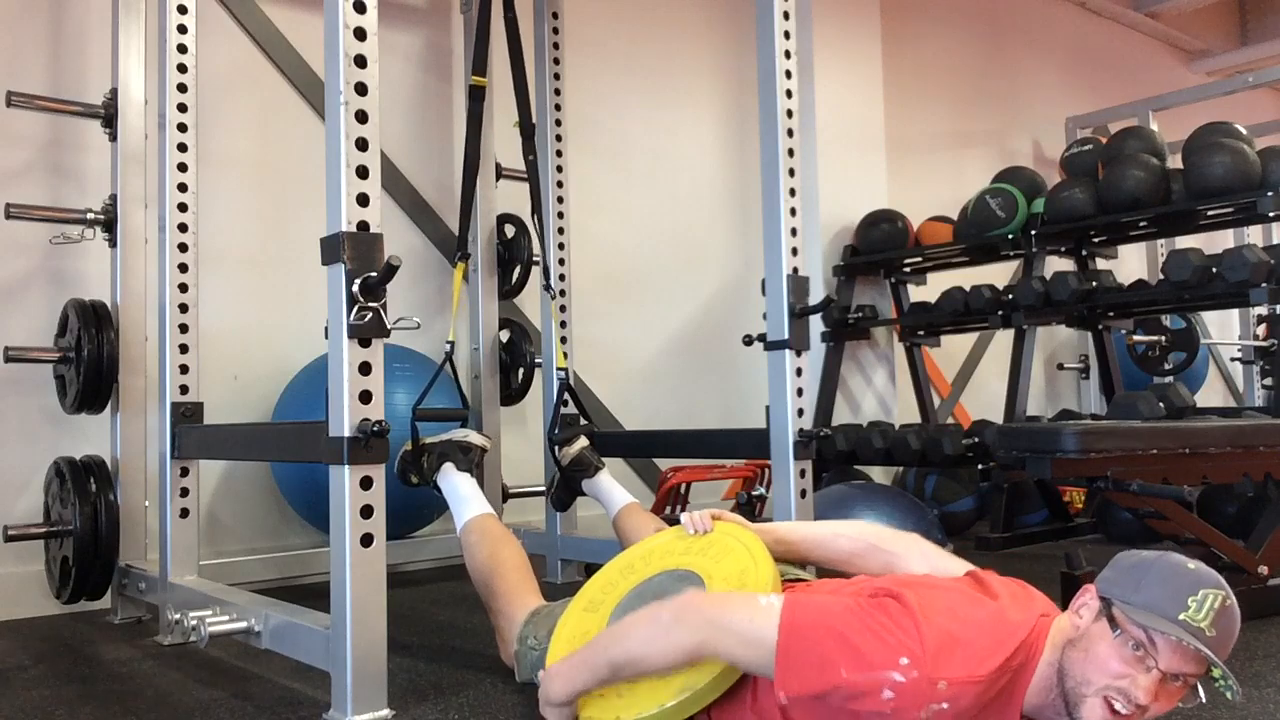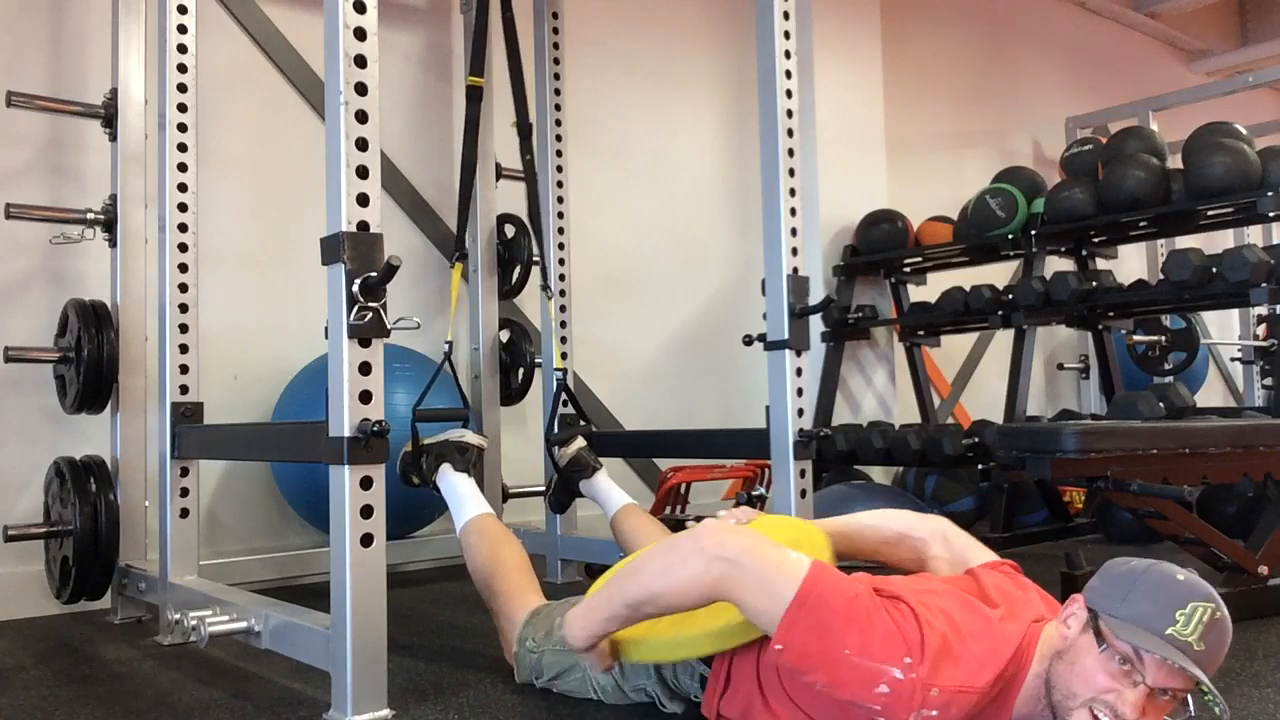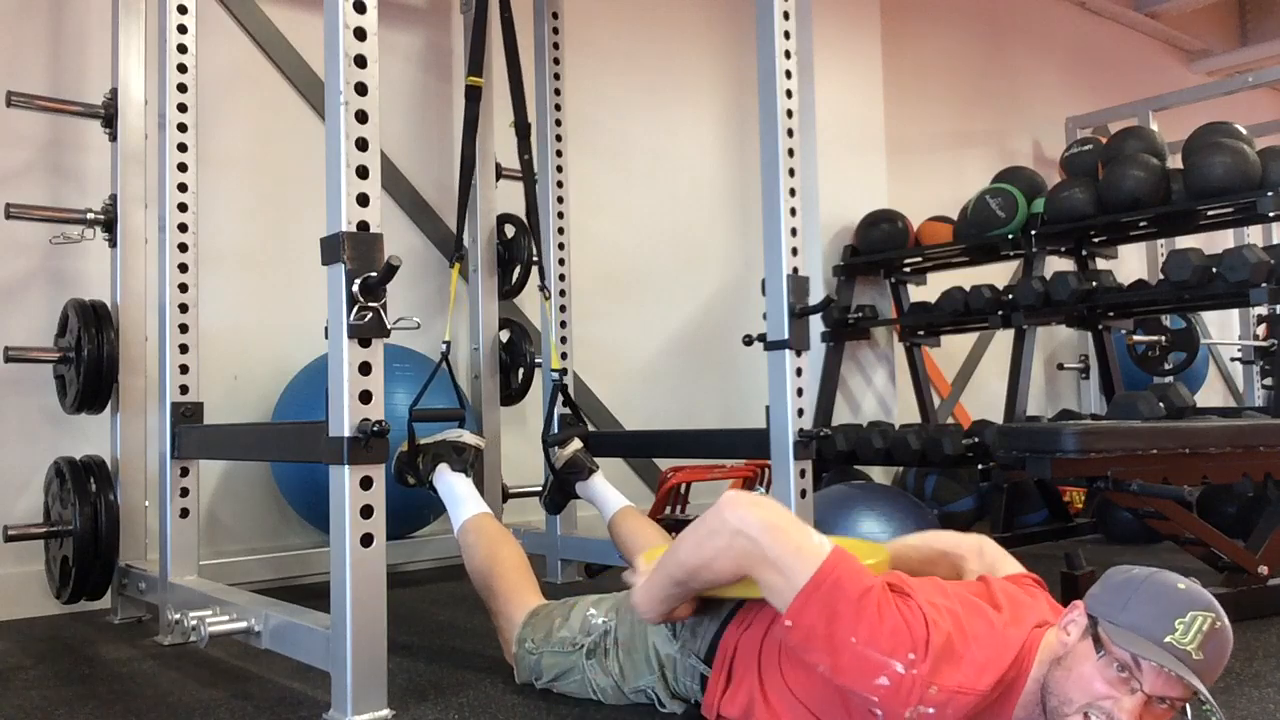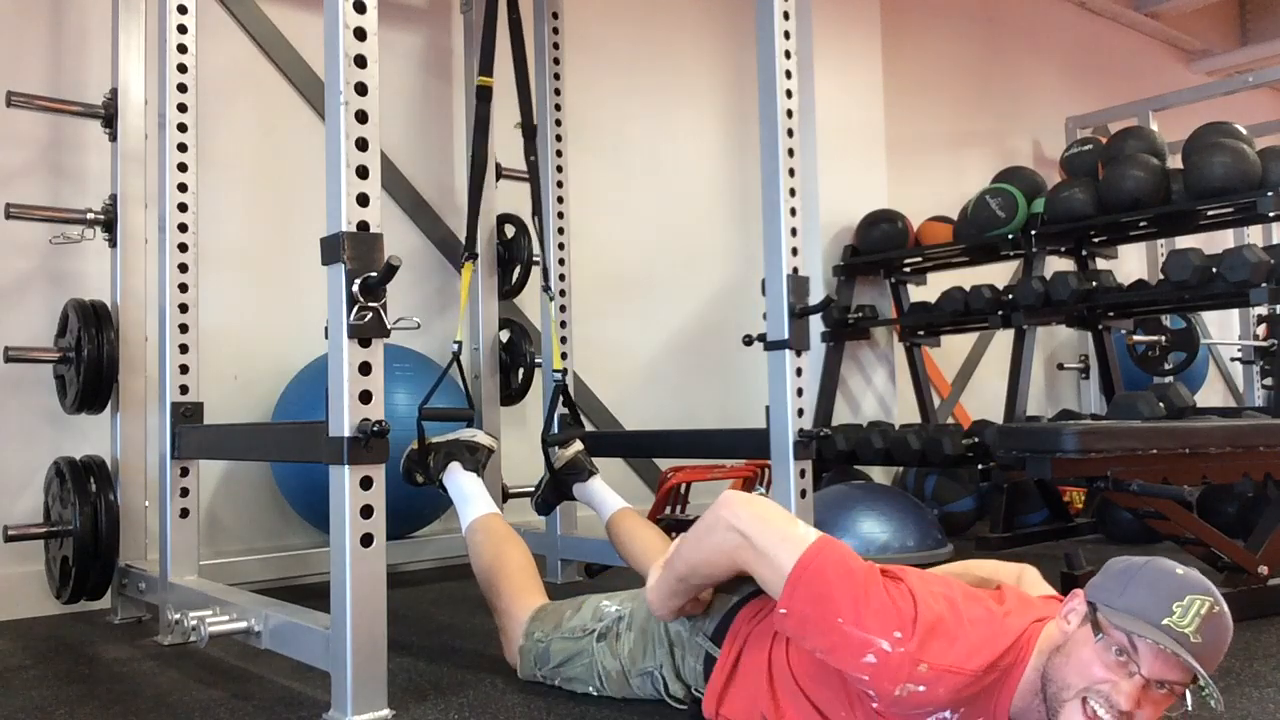
dt=0.3s
person 1, frame 1
left shoulder: (1034, 619)
left elbow: (890, 546)
right elbow: (698, 622)
left wrist: (757, 536)
left hip: (760, 590)
right knee: (526, 635)
left ankle: (591, 471)
right ankle: (454, 473)
person 1, frame 2
left shoulder: (1035, 616)
left elbow: (925, 531)
right elbow: (720, 555)
right wrist: (588, 623)
left hip: (763, 598)
left knee: (663, 552)
right knee: (532, 639)
left ankle: (588, 472)
right ankle: (456, 474)
person 1, frame 3
left shoulder: (1040, 620)
left elbow: (974, 548)
right elbow: (745, 519)
left wrist: (872, 565)
right wrist: (654, 598)
left hip: (765, 619)
left knee: (678, 569)
right knee: (528, 635)
left ankle: (583, 471)
right ankle: (451, 473)
person 1, frame 4
left shoulder: (1059, 636)
right shoulder: (920, 648)
left elbow: (1018, 573)
right elbow: (743, 517)
right wrist: (668, 597)
left hip: (773, 618)
right hip: (715, 637)
left knee: (678, 574)
right knee: (530, 636)
left ankle: (581, 478)
right ankle: (461, 472)
